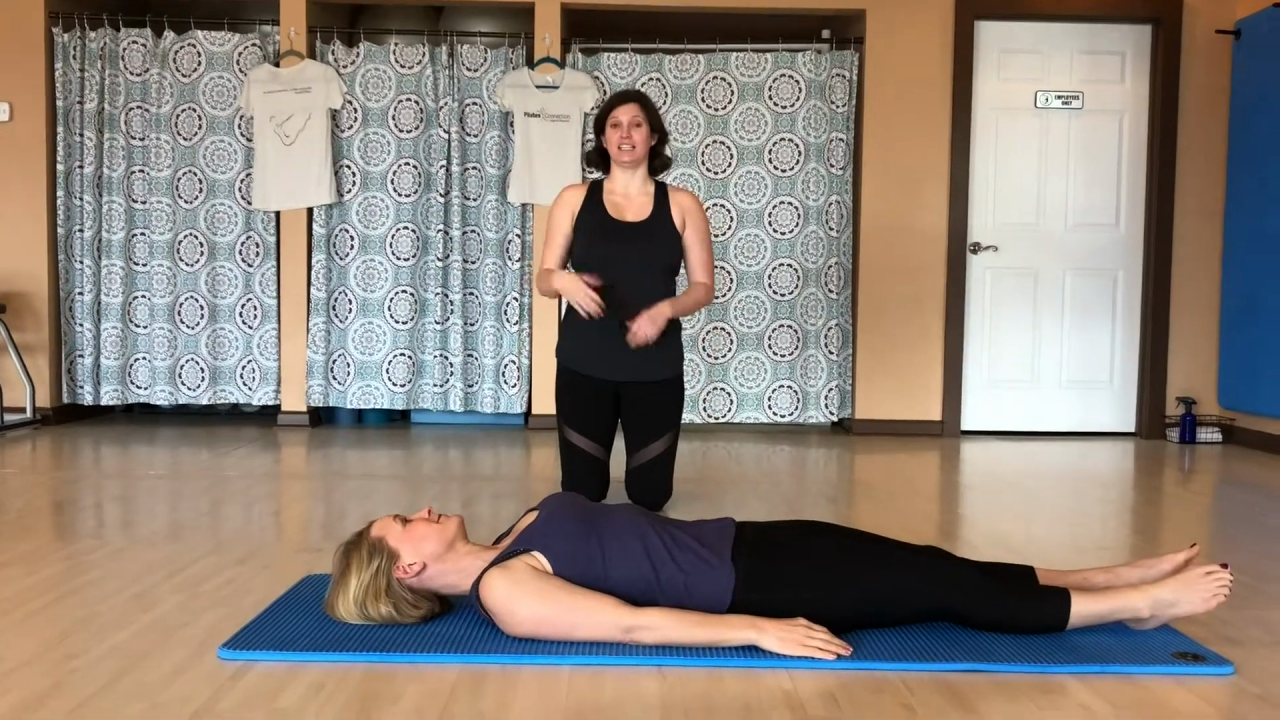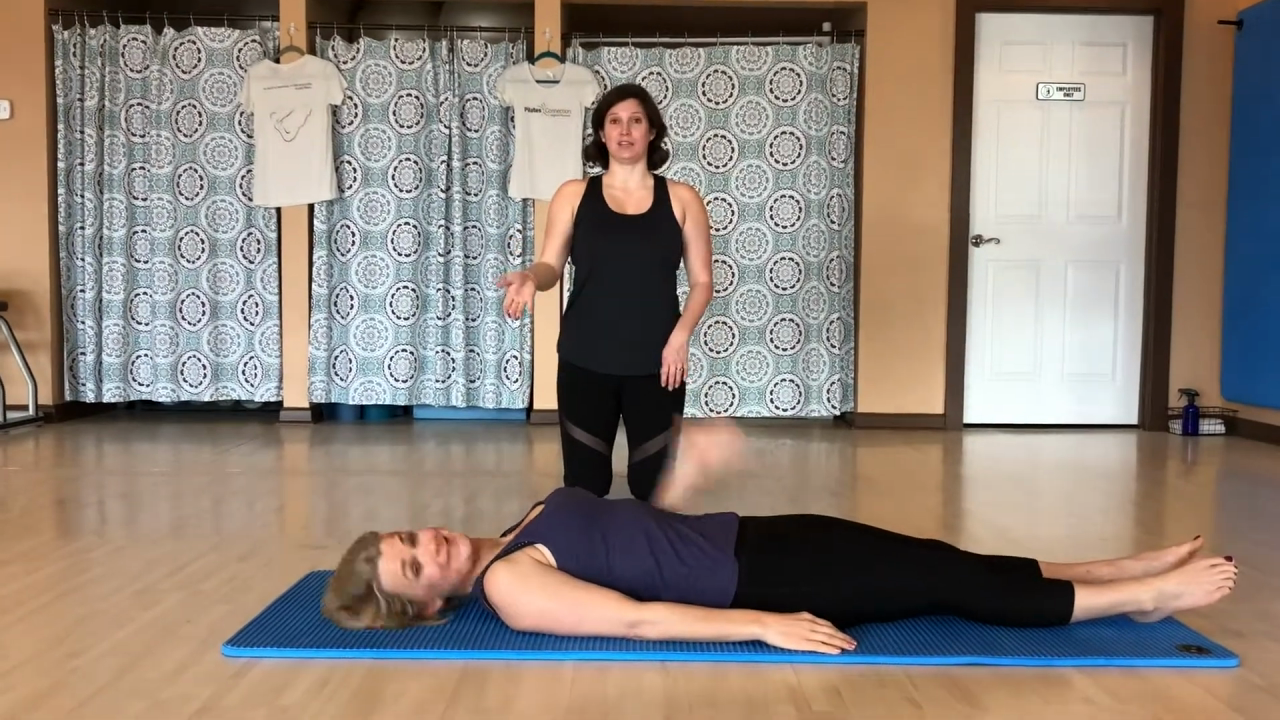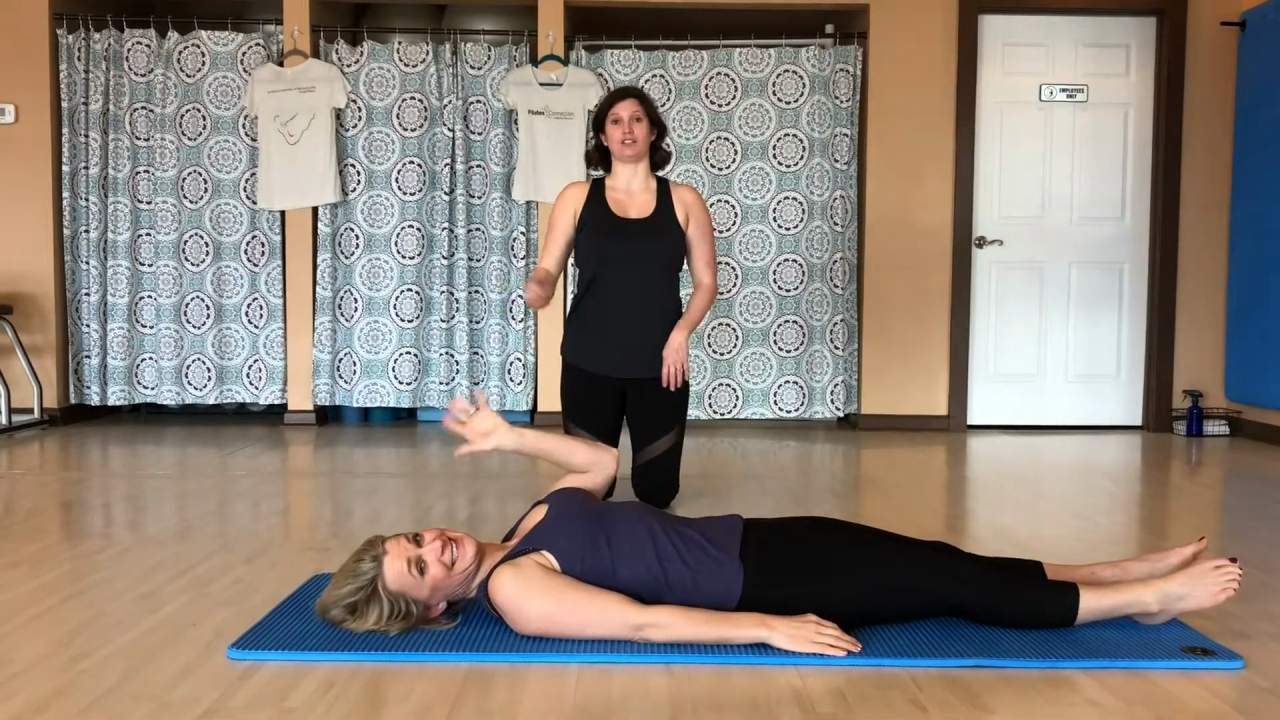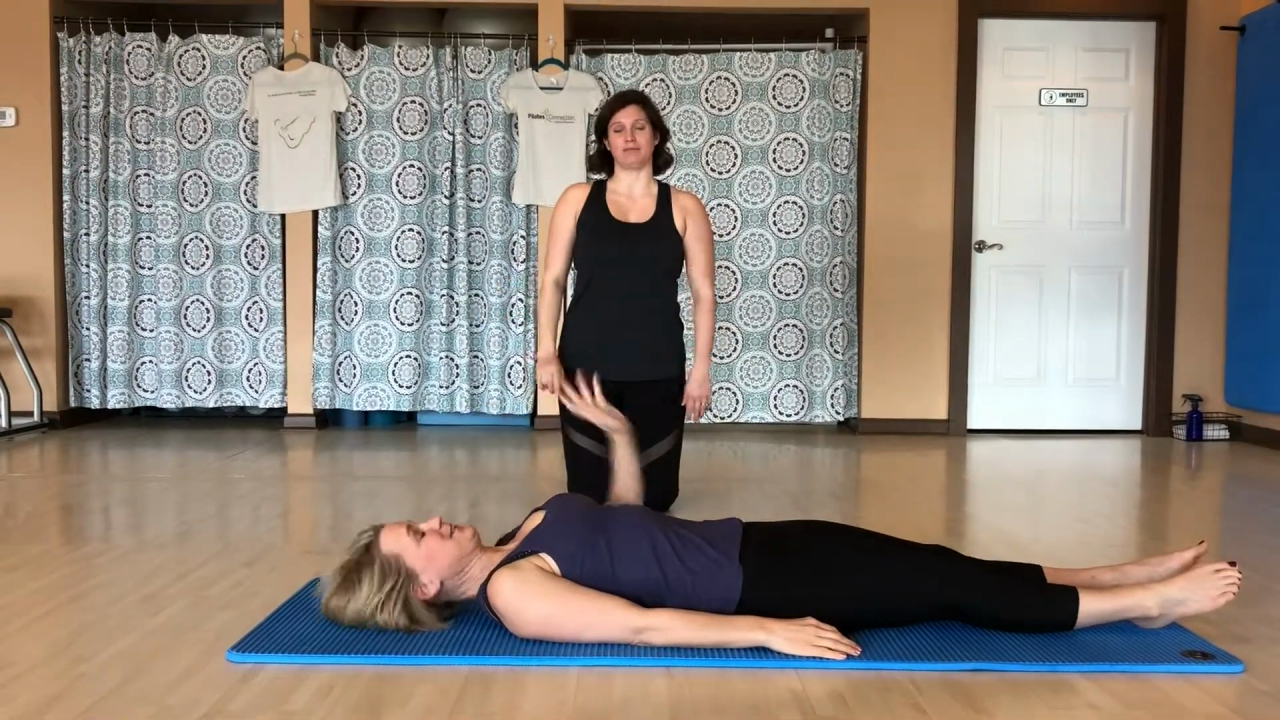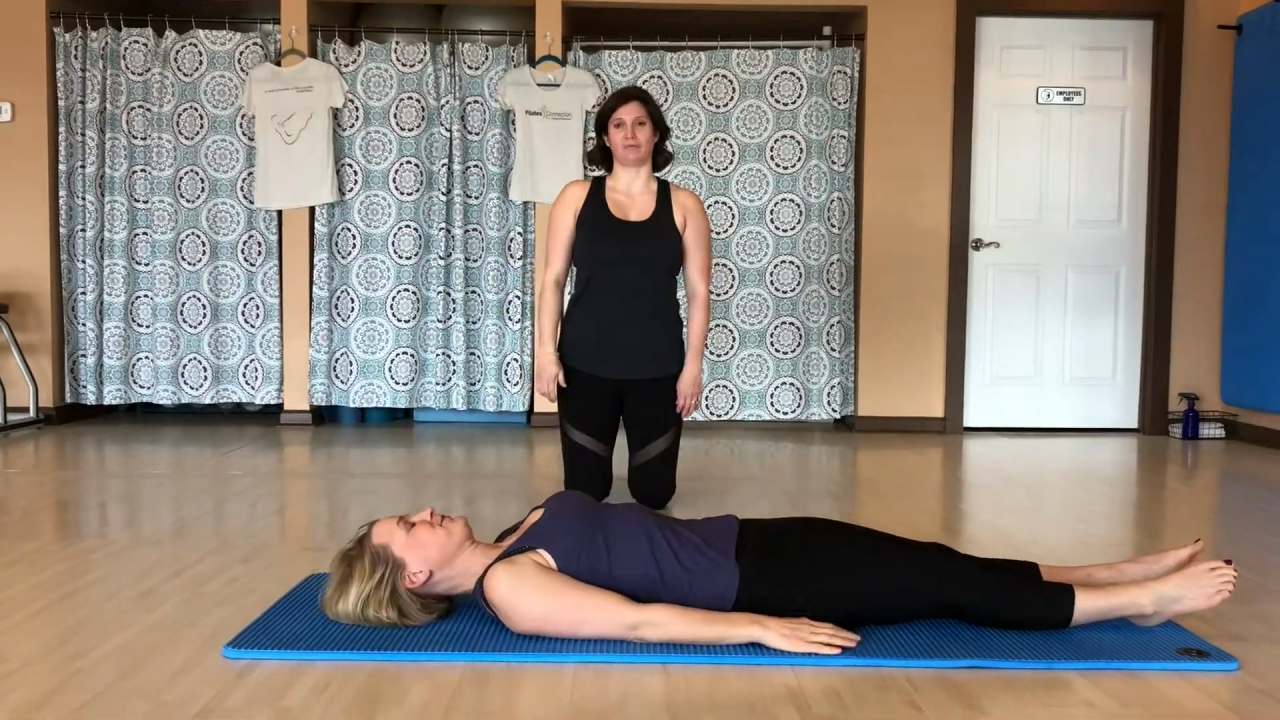
dt=0.5s
person 1, frame 1
left shoulder: (513, 545)
right shoulder: (505, 596)
right elbow: (633, 624)
right wrist: (759, 632)
left hip: (743, 543)
right hip: (740, 584)
left knee: (939, 565)
right knee: (950, 593)
left ankle: (1131, 578)
right ankle: (1140, 604)
person 1, frame 2
left shoulder: (513, 535)
right shoulder: (510, 590)
right elbow: (641, 616)
left wrist: (686, 466)
right wrist: (765, 623)
left hip: (743, 537)
right hip: (744, 579)
left knee: (943, 559)
right knee: (955, 589)
left ankle: (1139, 572)
right ankle: (1146, 595)
person 1, frame 3
left shoulder: (528, 528)
right shoulder: (518, 595)
left elbow: (604, 459)
right elbow: (645, 622)
left wrist: (509, 432)
right wrist: (771, 628)
left hip: (752, 542)
right hip: (752, 587)
left knee: (947, 560)
right knee: (957, 591)
left ankle: (1142, 573)
right ankle: (1149, 598)
person 1, frame 4
left shoulder: (520, 533)
right shoulder: (513, 596)
right elbow: (643, 623)
left wrist: (616, 431)
right wrist: (770, 631)
left hip: (749, 542)
right hip: (747, 587)
left knee: (945, 565)
right knee: (958, 593)
left ankle: (1140, 576)
right ankle: (1145, 603)
person 1, frame 5
left shoulder: (519, 542)
right shoulder: (511, 592)
right elbow: (638, 621)
right wrist: (766, 629)
left hip: (745, 542)
right hip: (747, 584)
left knee: (941, 564)
right knee: (951, 591)
left ankle: (1136, 577)
right ankle: (1142, 601)
person 2, frame 1
left shoulder: (681, 204)
right shoulder: (574, 199)
left elbow: (703, 285)
right elbow: (543, 278)
left wrist: (667, 309)
right wrist: (562, 279)
left hip: (655, 369)
right hip: (584, 365)
left knee: (650, 494)
right knee: (582, 492)
person 2, frame 2
left shoulder: (682, 198)
right shoulder: (573, 195)
left elbow: (701, 281)
right elbow: (551, 267)
left wrist: (681, 335)
right wrist: (529, 278)
left hip: (655, 363)
right hip: (585, 360)
left knee: (651, 489)
right knee: (585, 486)
person 2, frame 3
left shoulder: (684, 200)
right shoulder: (578, 197)
left elbow: (706, 281)
right elbow: (549, 267)
left wrist: (681, 335)
right wrist: (537, 287)
left hip: (658, 365)
right hip: (590, 363)
left knee: (657, 491)
person 2, frame 4
left shoulder: (684, 207)
right shoulder: (577, 199)
left elbow: (704, 292)
right elbow: (553, 280)
left wrist: (701, 367)
right wrist: (546, 351)
left hip: (658, 369)
right hip: (587, 365)
left knee: (657, 497)
right knee: (587, 493)
person 2, frame 5
left shoulder: (684, 204)
right shoulder: (577, 196)
left elbow: (698, 291)
right elbow: (553, 279)
left wrist: (693, 365)
right wrist: (546, 352)
left hip: (657, 367)
right hip: (586, 364)
left knee: (653, 493)
right knee: (585, 490)
